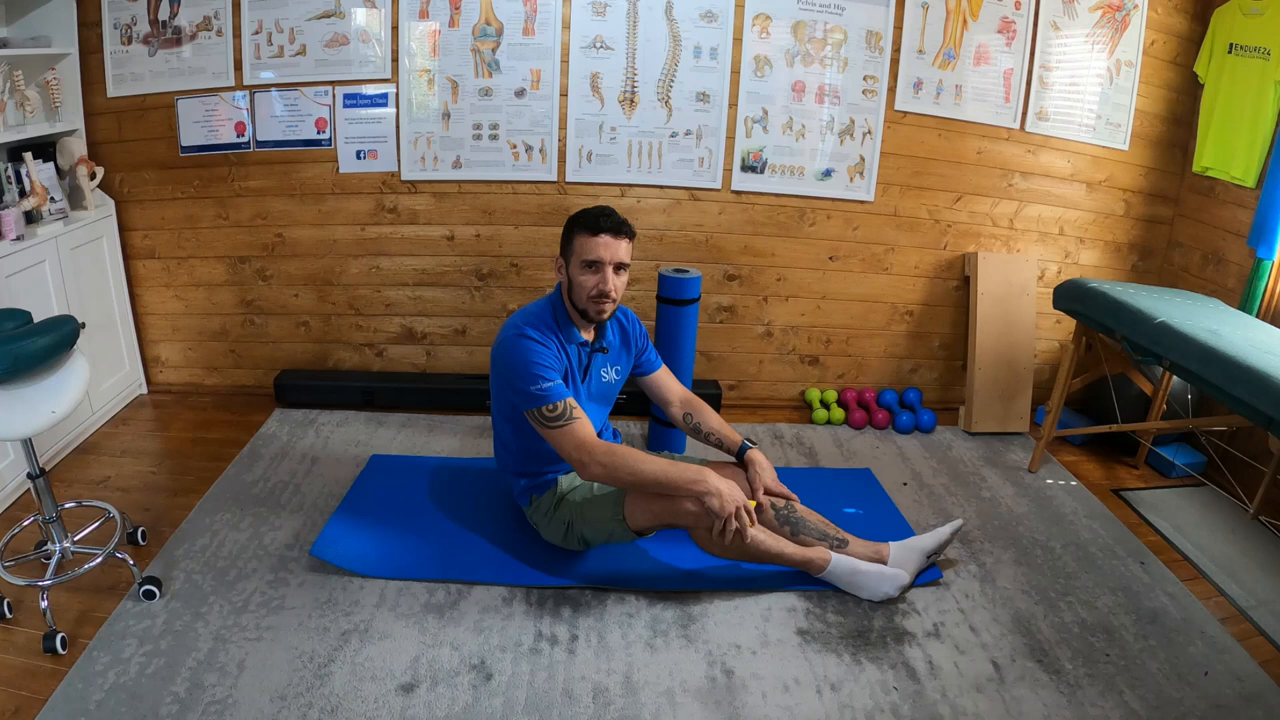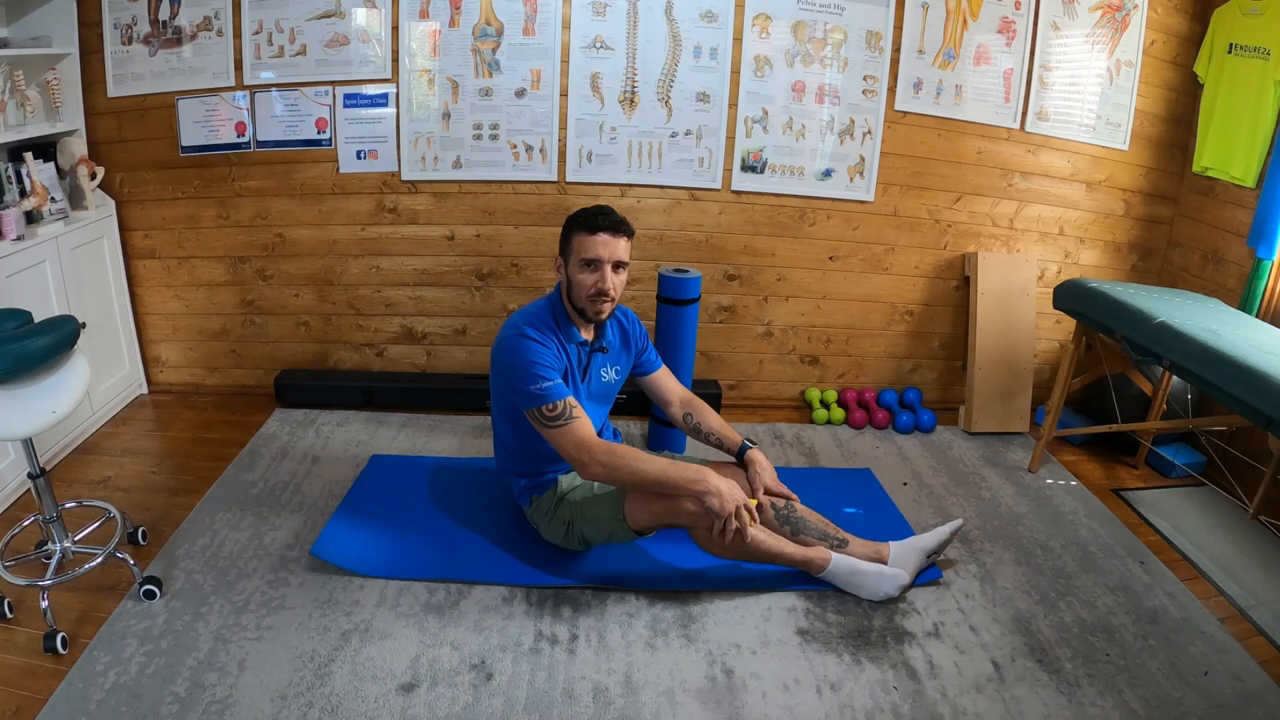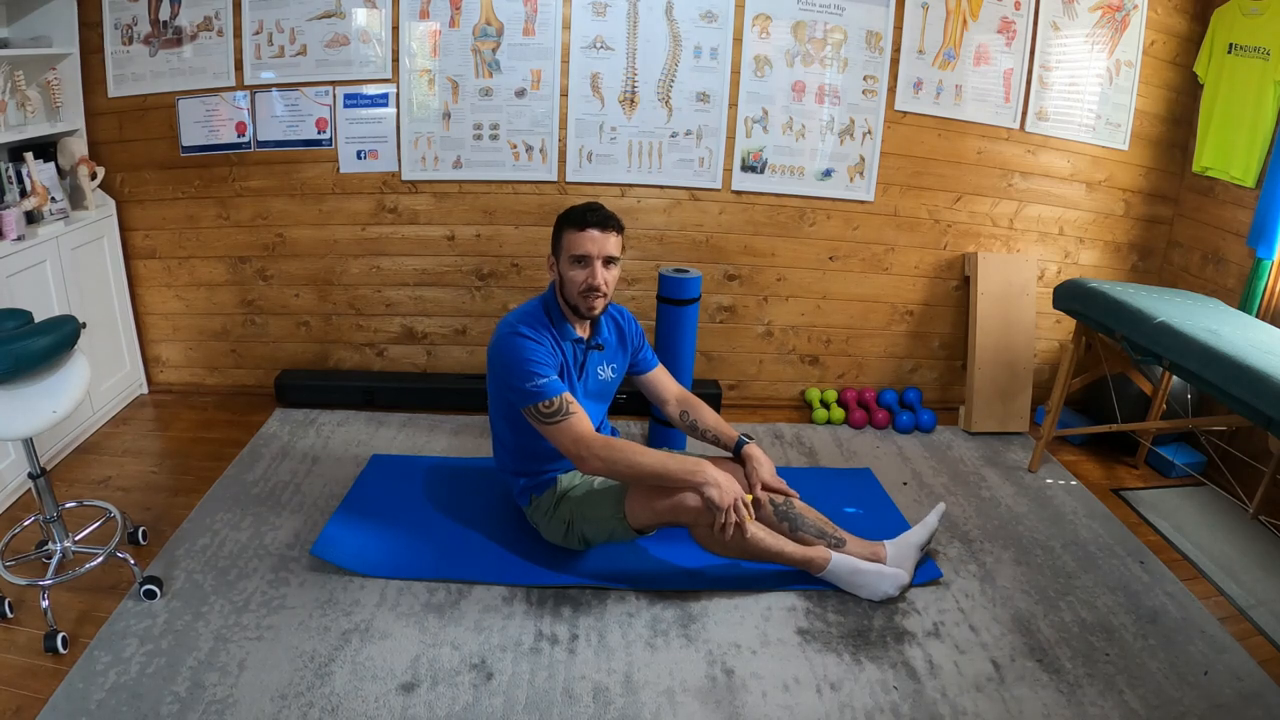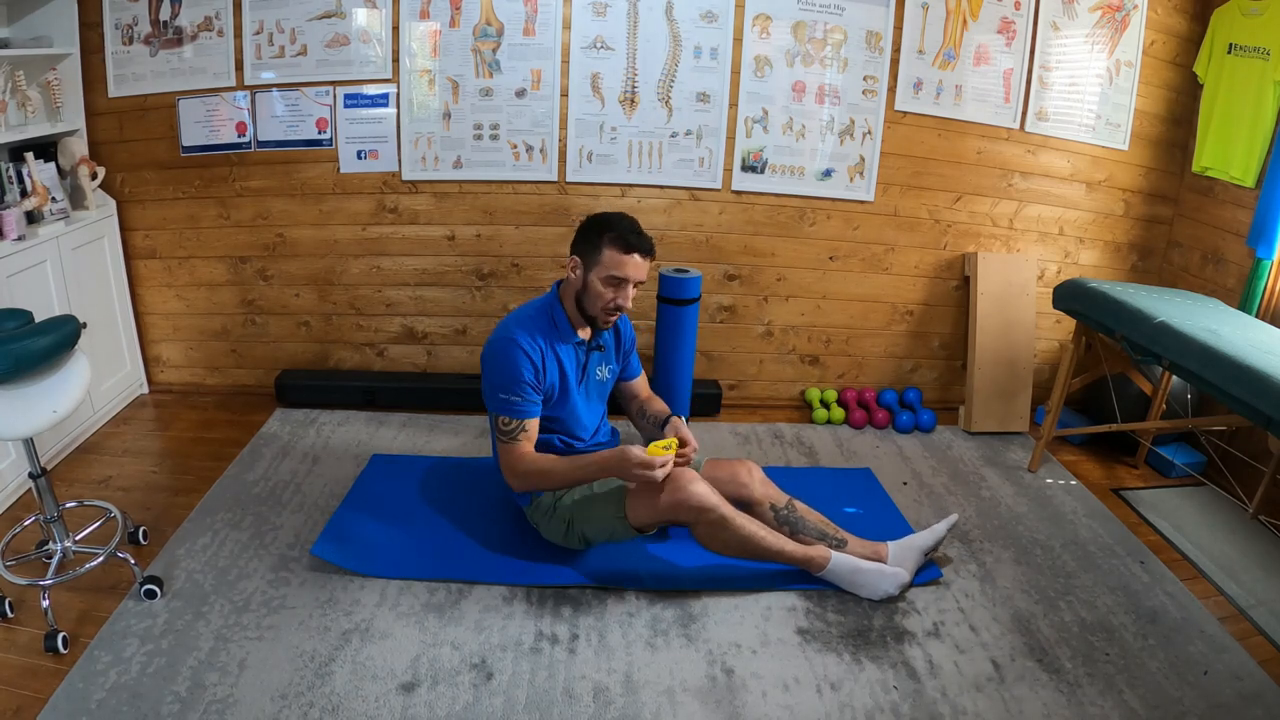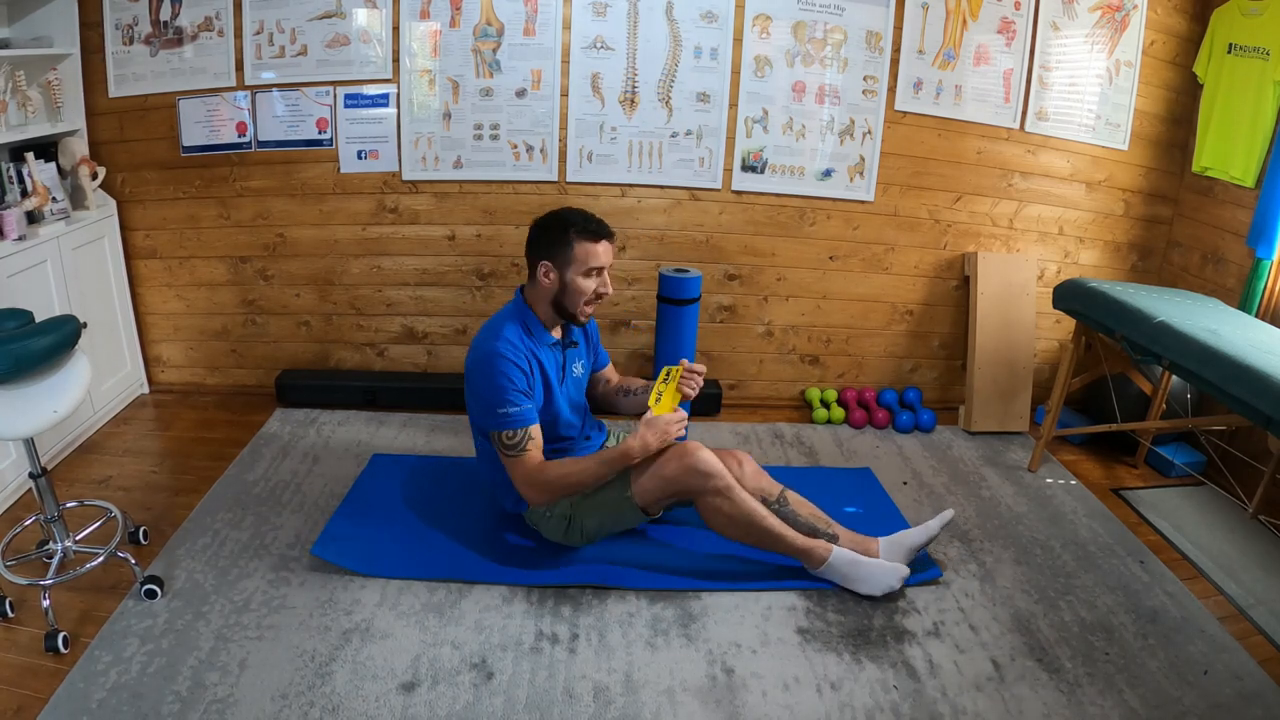
dt=1s
person 1, frame 1
left shoulder: (623, 324)
right shoulder: (528, 342)
left elbow: (678, 401)
right elbow: (589, 457)
left wrist: (747, 452)
right wrist: (704, 481)
left hip: (606, 464)
right hip: (555, 491)
left knee: (743, 484)
right knee: (696, 501)
left ankle: (881, 554)
right ankle: (825, 564)
person 1, frame 2
left shoulder: (623, 325)
right shoulder: (528, 341)
left elbow: (679, 401)
right elbow: (589, 457)
left wrist: (747, 452)
right wrist: (703, 481)
left hip: (607, 463)
right hip: (555, 491)
left knee: (742, 486)
right knee: (697, 502)
left ankle: (881, 554)
right ankle: (822, 562)
person 1, frame 3
left shoulder: (619, 323)
right shoulder: (522, 340)
left elbow: (676, 399)
right elbow: (588, 452)
left wrist: (746, 448)
right wrist: (702, 472)
left hip: (605, 464)
right hip: (554, 492)
left knee: (741, 481)
right knee: (692, 497)
left ankle: (876, 554)
right ankle: (822, 562)
person 1, frame 4
left shoulder: (614, 324)
right shoulder: (518, 345)
left elbow: (639, 398)
right elbow: (519, 471)
left wrist: (669, 425)
right wrist: (613, 463)
left hip: (607, 463)
right hip: (557, 494)
left knee: (744, 477)
right knee: (686, 490)
left ankle: (878, 554)
right ankle: (824, 564)
person 1, frame 5
left shoulder: (574, 320)
right shoulder: (502, 355)
left elbow: (608, 390)
right elbow: (534, 483)
right wrist: (635, 448)
left hip: (592, 449)
right hip: (555, 502)
left knee: (738, 465)
right knee: (694, 463)
left ankle: (870, 549)
right ankle: (822, 557)
